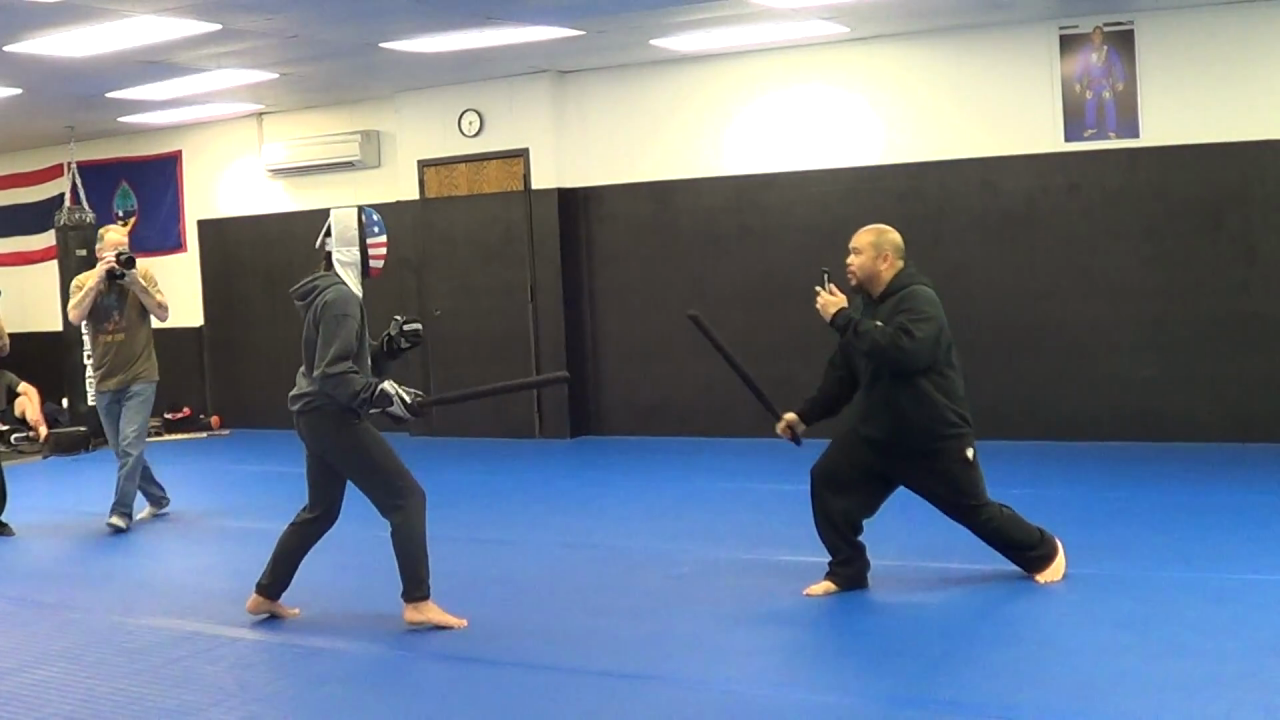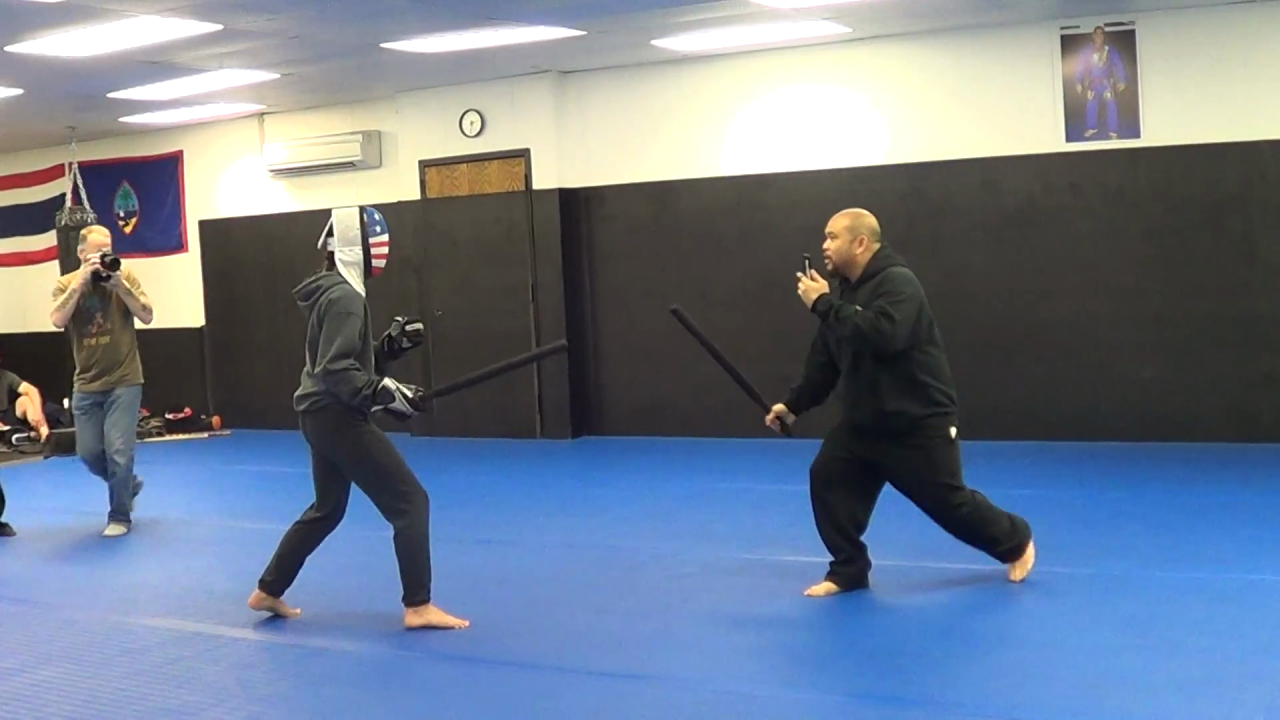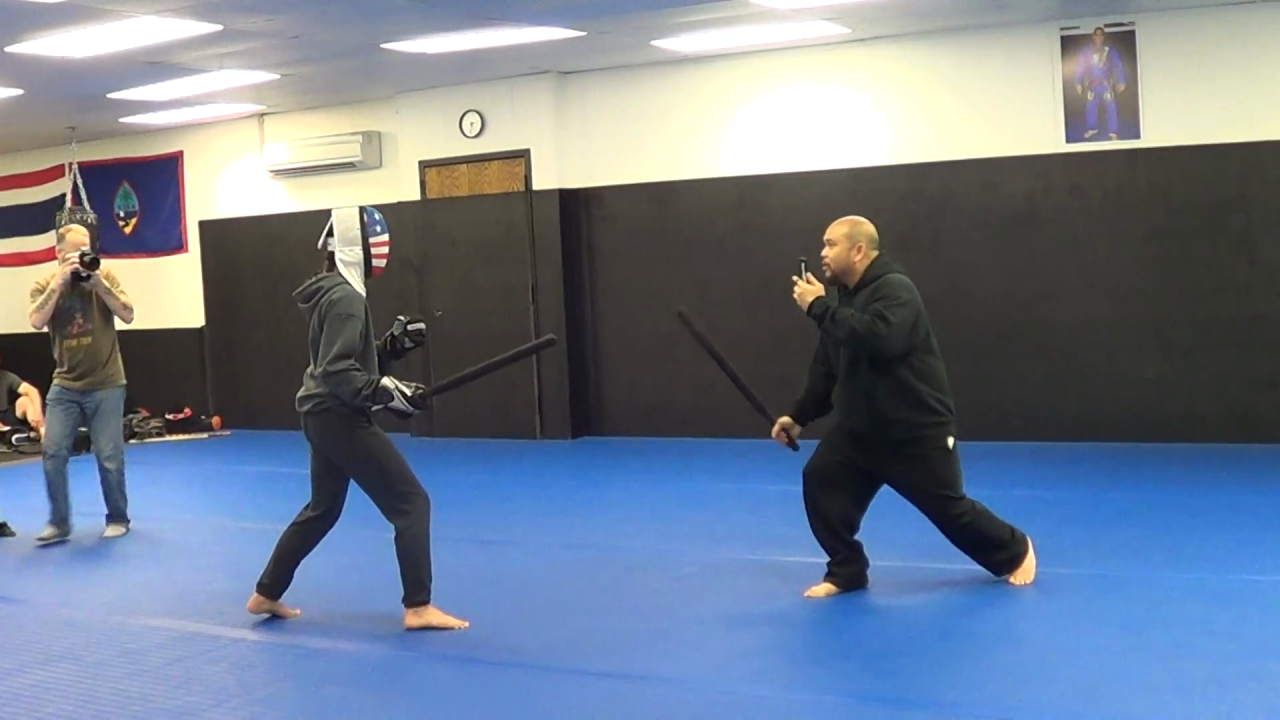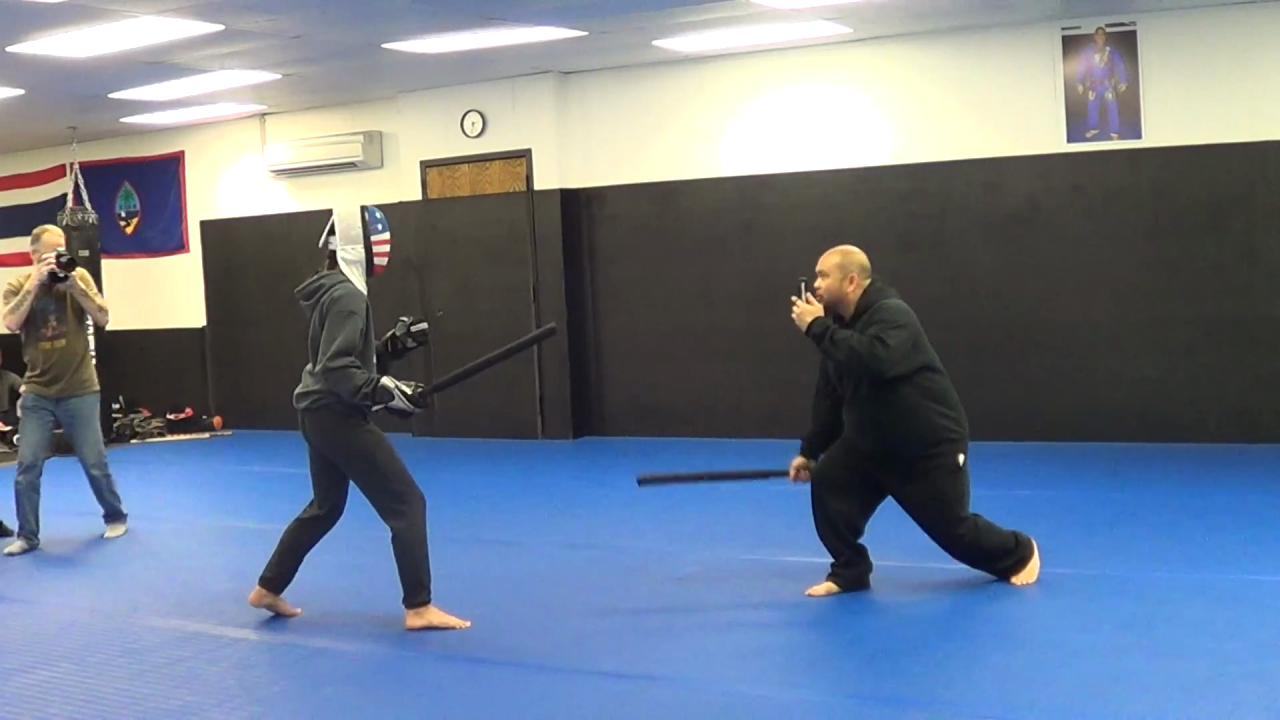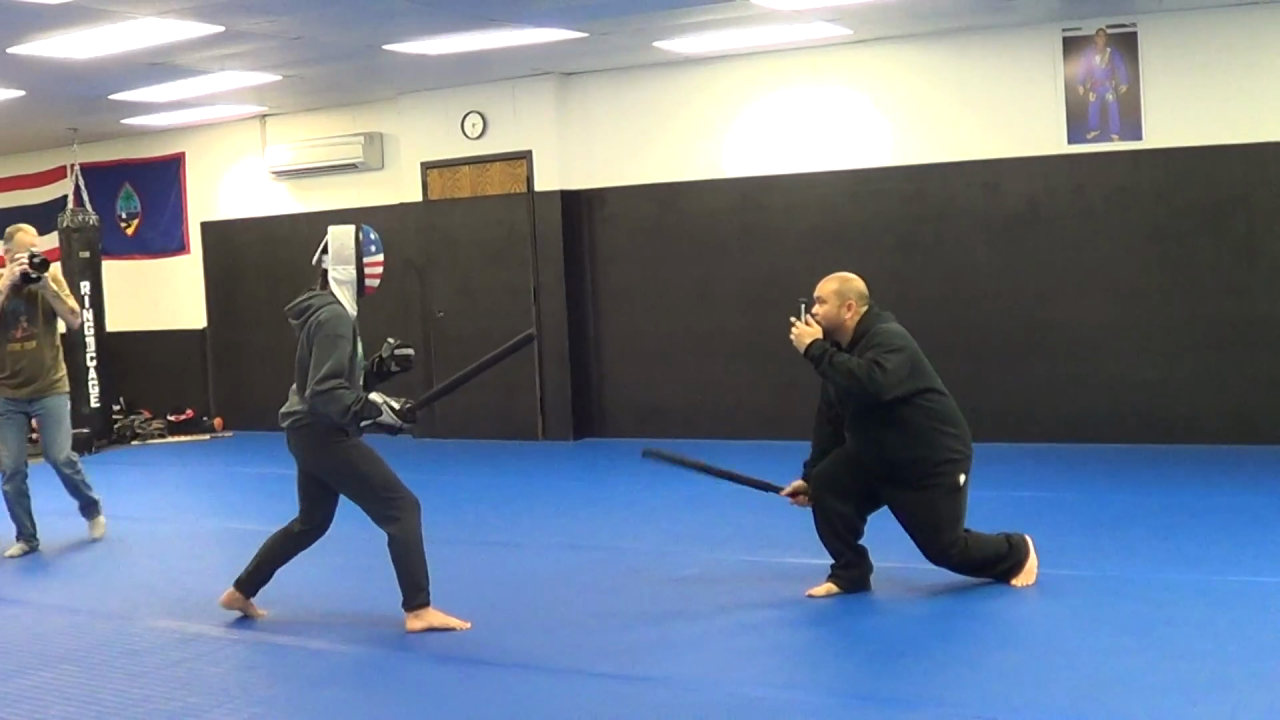
dt=0.2s
person 1, frame 1
left shoulder: (329, 293)
right shoulder: (340, 298)
right elbow: (333, 373)
left wrist: (390, 345)
right wrist: (383, 395)
left hip: (318, 417)
right hip: (333, 418)
left knee: (320, 511)
right knee: (406, 498)
left ankle: (265, 595)
right ankle: (418, 602)
person 1, frame 2
left shoulder: (331, 293)
right shoulder: (343, 297)
right elbow: (335, 370)
left wrist: (391, 344)
right wrist: (385, 392)
left hip: (322, 417)
right hip: (339, 418)
left knee: (325, 510)
right knee: (410, 502)
left ankle: (267, 592)
right ankle: (419, 606)
person 1, frame 3
left shoulder: (332, 294)
right shoulder: (345, 298)
right elbow: (335, 372)
left wrist: (394, 344)
right wrist: (386, 392)
left hip: (323, 418)
right hip: (341, 420)
left knee: (322, 510)
right knee: (411, 502)
left ankle: (266, 594)
right ankle: (419, 607)
person 1, frame 4
left shoulder: (333, 292)
right shoulder: (345, 296)
right elbow: (336, 370)
left wrist: (394, 343)
right wrist: (386, 392)
left hip: (322, 416)
right hip: (338, 417)
left knee: (324, 508)
right knee: (406, 502)
left ankle: (269, 588)
right ankle: (420, 608)
person 1, frame 5
left shoulder: (324, 312)
right shoulder: (333, 318)
right elbow: (325, 393)
left wrist: (381, 367)
right wrist: (375, 410)
left hip: (311, 434)
right hip: (323, 434)
left knee: (310, 523)
right knee: (401, 507)
left ankle: (240, 591)
right ankle: (419, 609)
person 2, frame 1
left shoulder: (919, 301)
right shoulder: (868, 305)
left elbow: (904, 352)
right elbow: (843, 373)
left wrist: (843, 318)
right wrist: (806, 415)
left hip: (934, 435)
right hip: (876, 430)
left knee: (975, 510)
right knee: (829, 478)
left ankle: (1046, 553)
right ankle: (847, 571)
person 2, frame 2
left shoulder: (898, 282)
right shoulder: (847, 290)
left elbow: (884, 335)
right elbow: (826, 359)
left wrist: (824, 304)
right wrist: (793, 404)
left hip: (920, 418)
right hip: (865, 419)
left knee: (946, 498)
right knee: (827, 478)
left ankle: (1016, 541)
right ankle: (848, 570)
person 2, frame 3
left shoulder: (894, 289)
right shoulder: (846, 296)
left elbow: (879, 340)
right elbow: (827, 369)
left wrist: (820, 307)
right wrist: (799, 416)
left hip: (918, 427)
right hip: (860, 426)
left knee: (948, 508)
right knee: (820, 479)
left ankle: (1016, 552)
right ankle: (846, 571)
person 2, frame 4
left shoulder: (891, 315)
right shoulder: (841, 324)
left elbow: (875, 362)
right elbow: (829, 396)
left wrist: (818, 329)
right wrist: (810, 451)
left hip: (931, 443)
right hip: (873, 442)
left knee: (951, 527)
right knee: (828, 483)
left ankle: (1021, 552)
right ankle: (850, 571)
person 2, frame 5
left shoulder: (888, 340)
right shoulder: (841, 349)
left elbow: (871, 385)
right elbow: (832, 418)
left wrist: (816, 350)
right wrist: (811, 476)
left hip: (935, 460)
right hip: (879, 456)
left knee: (944, 548)
right knee: (828, 484)
left ankle: (1017, 552)
right ankle: (850, 573)
person 3, frame 1
left shoulder: (141, 275)
right shoulder: (84, 281)
left elbow: (163, 314)
right elbow: (74, 318)
left wrist: (135, 282)
right wrist: (97, 278)
left hip: (140, 377)
right hip: (104, 380)
left knee: (130, 445)
right knee: (123, 449)
left ankle: (122, 512)
right ankle: (157, 498)
person 3, frame 2
left shoulder: (125, 276)
right shoulder: (66, 284)
left elbow: (147, 317)
right elbow: (58, 321)
left wrist: (119, 284)
right wrist: (80, 280)
left hip: (124, 381)
right hip: (86, 383)
left knee: (119, 451)
right knee: (89, 453)
left ankle: (121, 516)
right ankle: (130, 486)
person 3, frame 3
left shoulder: (104, 275)
right shoulder: (45, 284)
left elbow: (128, 315)
right elbow: (37, 322)
left wrist: (99, 283)
right wrist: (59, 280)
left hip: (106, 383)
right hip: (65, 384)
left knee: (109, 455)
right knee: (53, 450)
left ankle: (118, 517)
right ankle: (59, 523)
person 3, frame 4
left shoulder: (79, 277)
left elbow: (102, 318)
left wrist: (72, 284)
right wrist: (34, 282)
left hip: (79, 388)
right hip: (37, 391)
left knee: (92, 458)
right knee: (28, 463)
left ankle: (116, 517)
right ankle: (27, 534)
person 3, frame 5
left shoulder: (50, 276)
left elbow: (75, 321)
left wrist: (46, 286)
left hip: (50, 388)
left knee: (61, 458)
left ankle: (92, 509)
